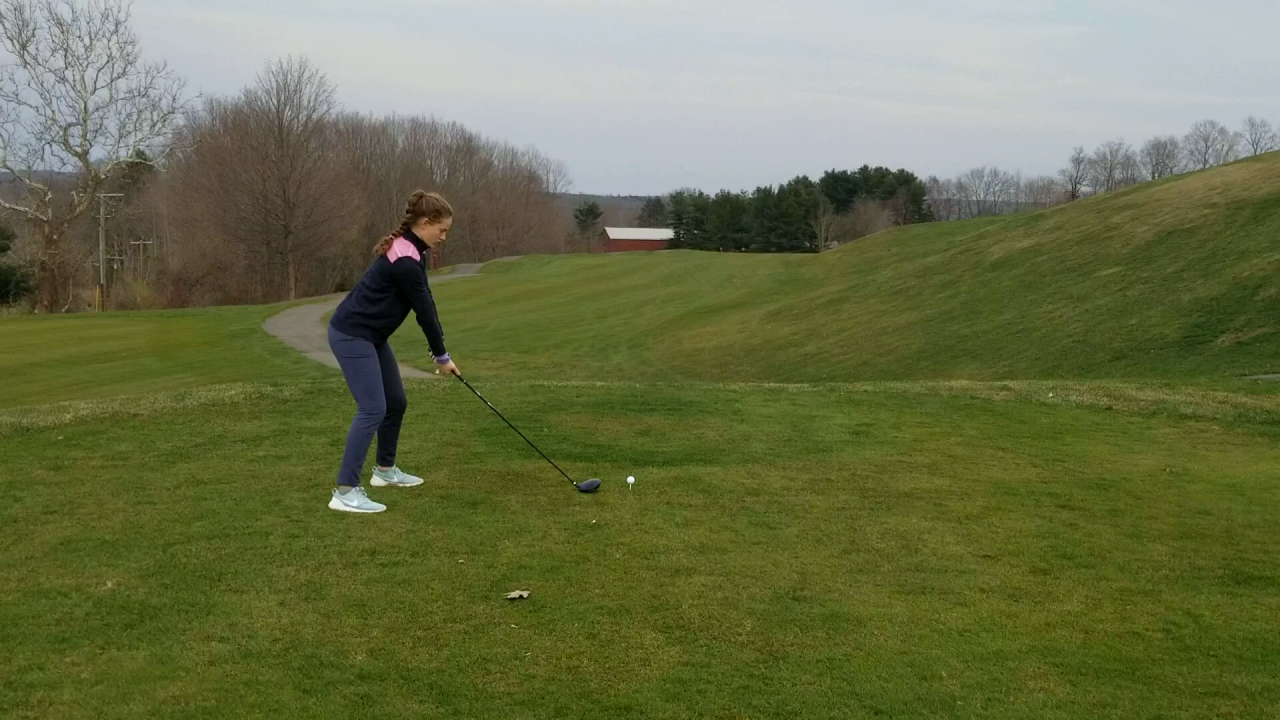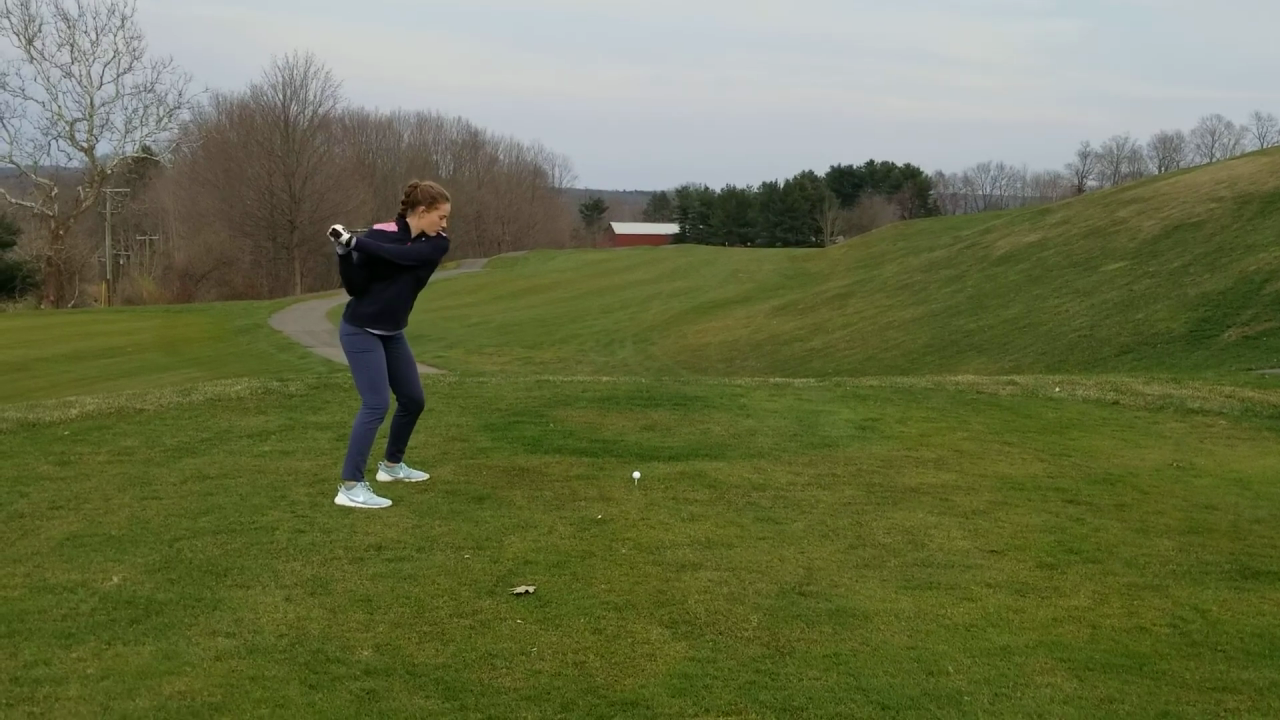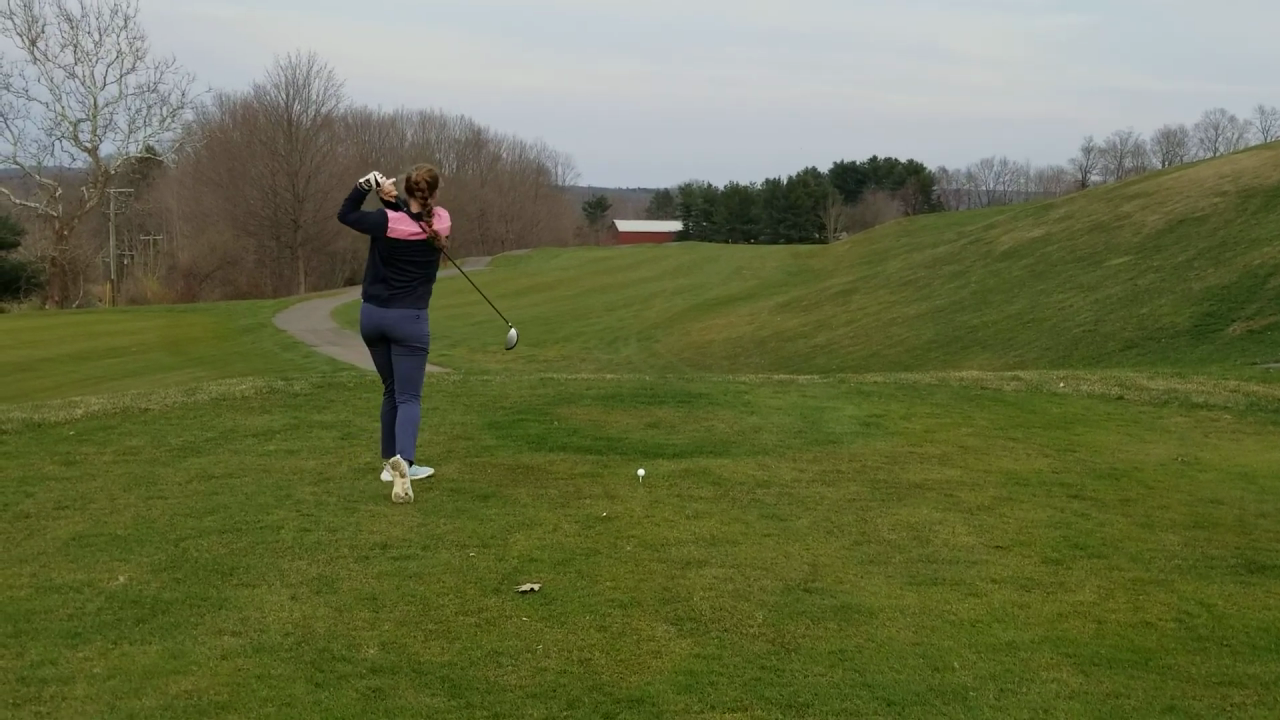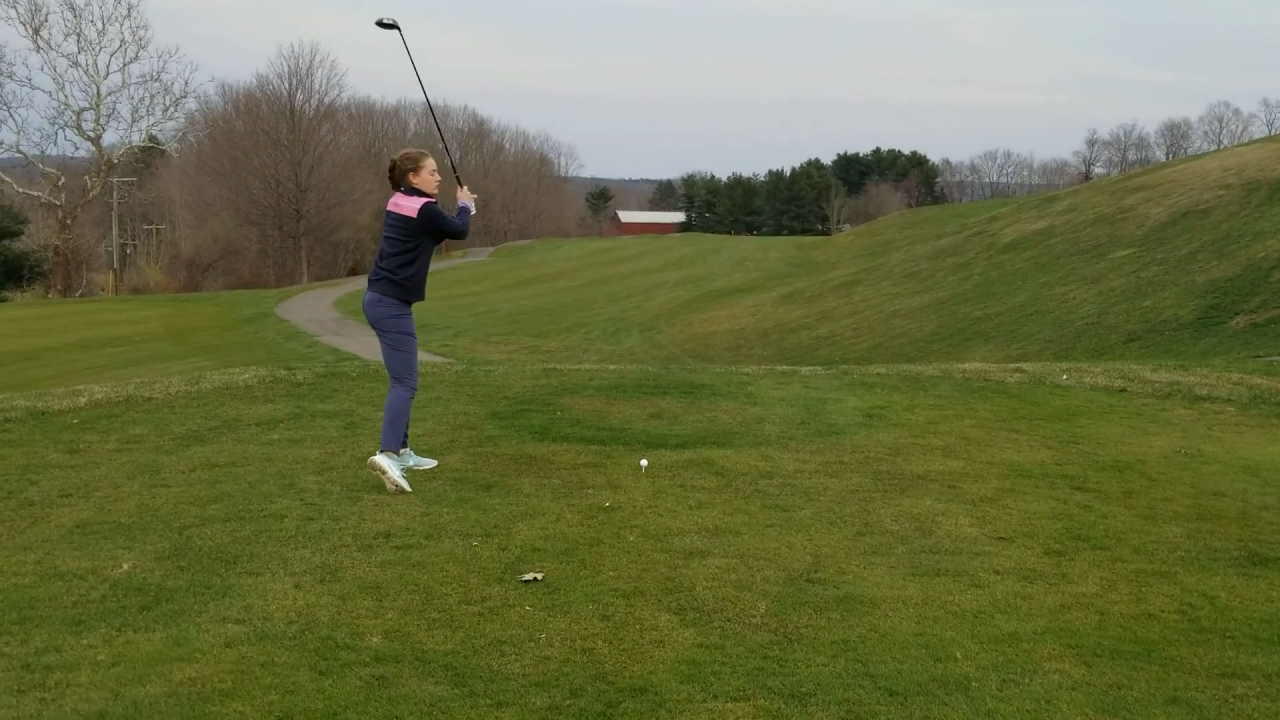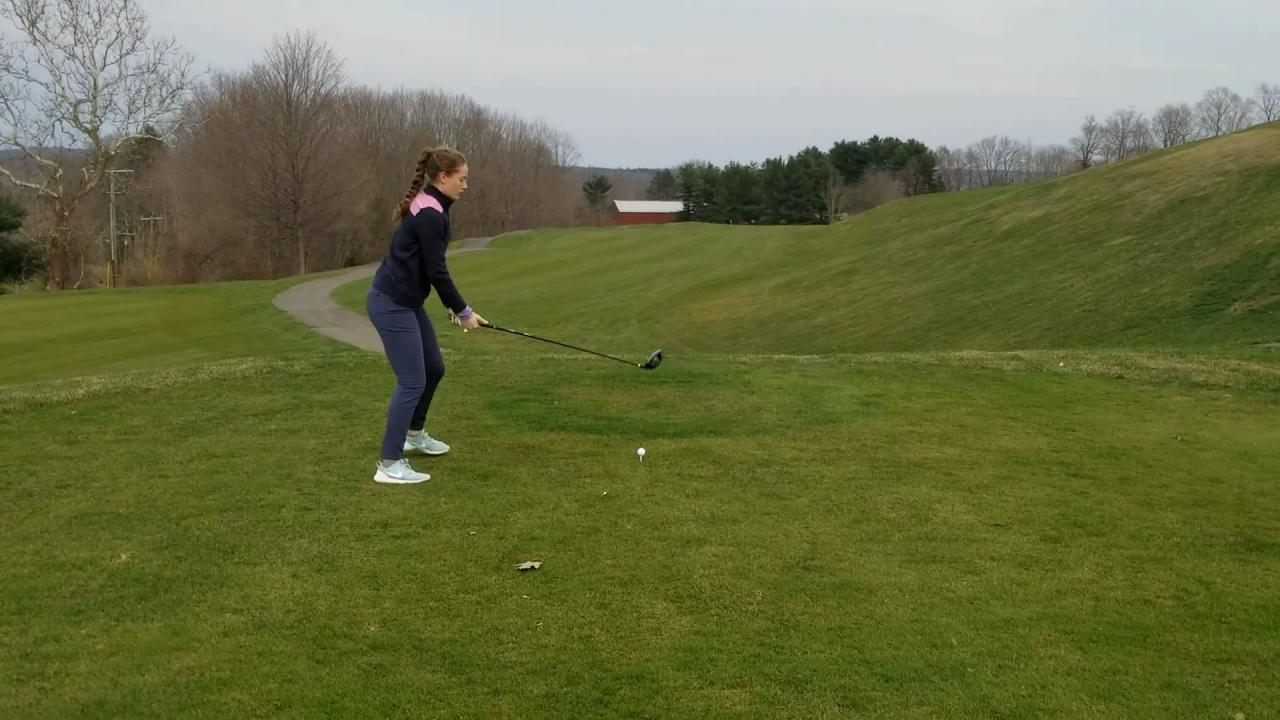
dt=1s
person 1, frame 1
left shoulder: (413, 250)
right shoulder: (404, 262)
left elbow: (427, 302)
right elbow: (423, 311)
left wrist: (439, 348)
right wrist: (441, 356)
left hip: (371, 335)
right hip: (351, 335)
left knee: (396, 402)
right knee: (372, 410)
left ankle: (385, 469)
right ankle: (345, 492)
person 1, frame 2
left shoulder: (438, 244)
right shoulder: (377, 235)
left elbow: (401, 255)
right elbow: (355, 287)
left wrist: (351, 241)
right wrist: (343, 251)
left hip: (392, 333)
right hip: (361, 330)
left knee: (413, 400)
right knee: (376, 405)
left ankle: (392, 465)
right ankle: (350, 487)
person 1, frame 3
left shoulder: (387, 222)
right shoulder: (441, 222)
left elbow: (345, 214)
left wrist: (368, 183)
right wrist: (388, 193)
left hip: (372, 315)
right hip: (410, 319)
left knee: (392, 391)
right knee: (409, 397)
left ankle: (393, 461)
right ankle: (403, 460)
person 1, frame 4
left shoulder: (400, 204)
right shoulder: (424, 209)
right elbow: (458, 231)
left wrist: (460, 210)
right wrist: (465, 206)
left hip: (382, 299)
right hip: (391, 304)
left knee: (406, 378)
right knee: (404, 382)
left ankle: (400, 451)
right ankle: (387, 454)
person 1, frame 5
left shoulder: (430, 208)
right shoulder: (430, 215)
left elbow: (431, 269)
right elbow: (437, 271)
left wrist: (455, 308)
right wrist: (463, 311)
left hip: (405, 300)
right hip: (391, 303)
left knee: (434, 369)
right knee: (412, 381)
left ankle: (414, 433)
right ankle: (389, 464)
